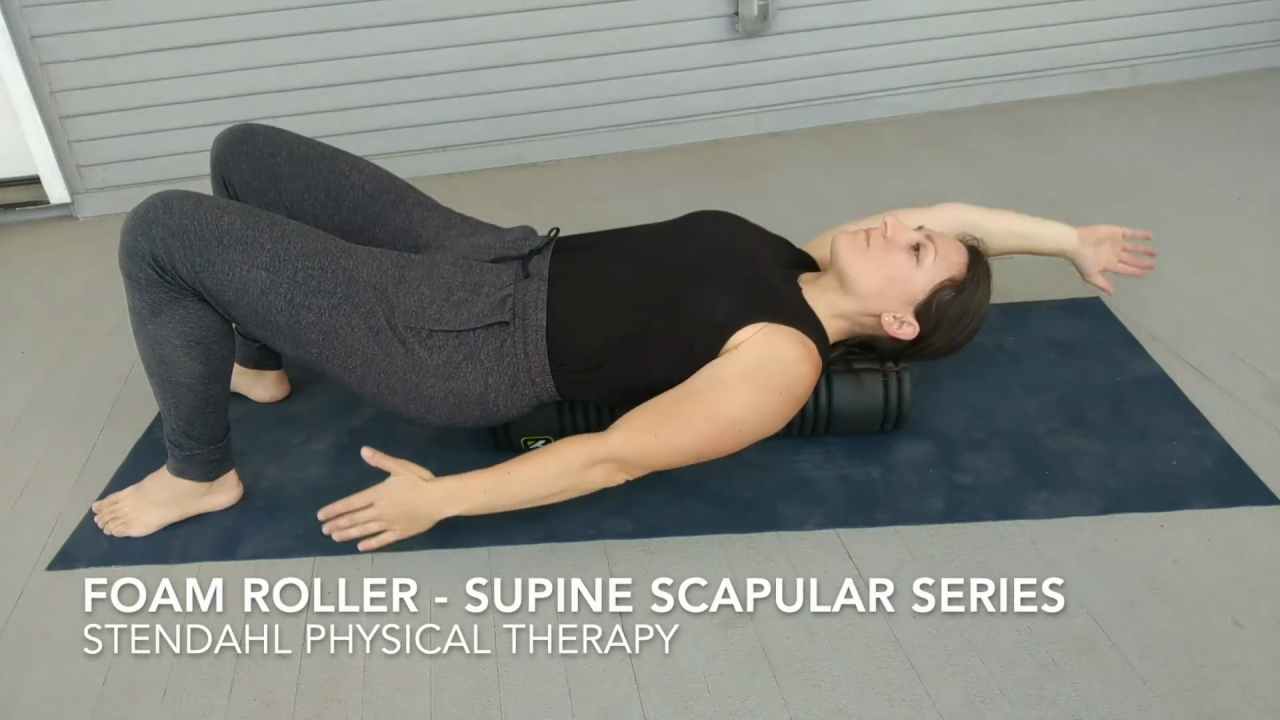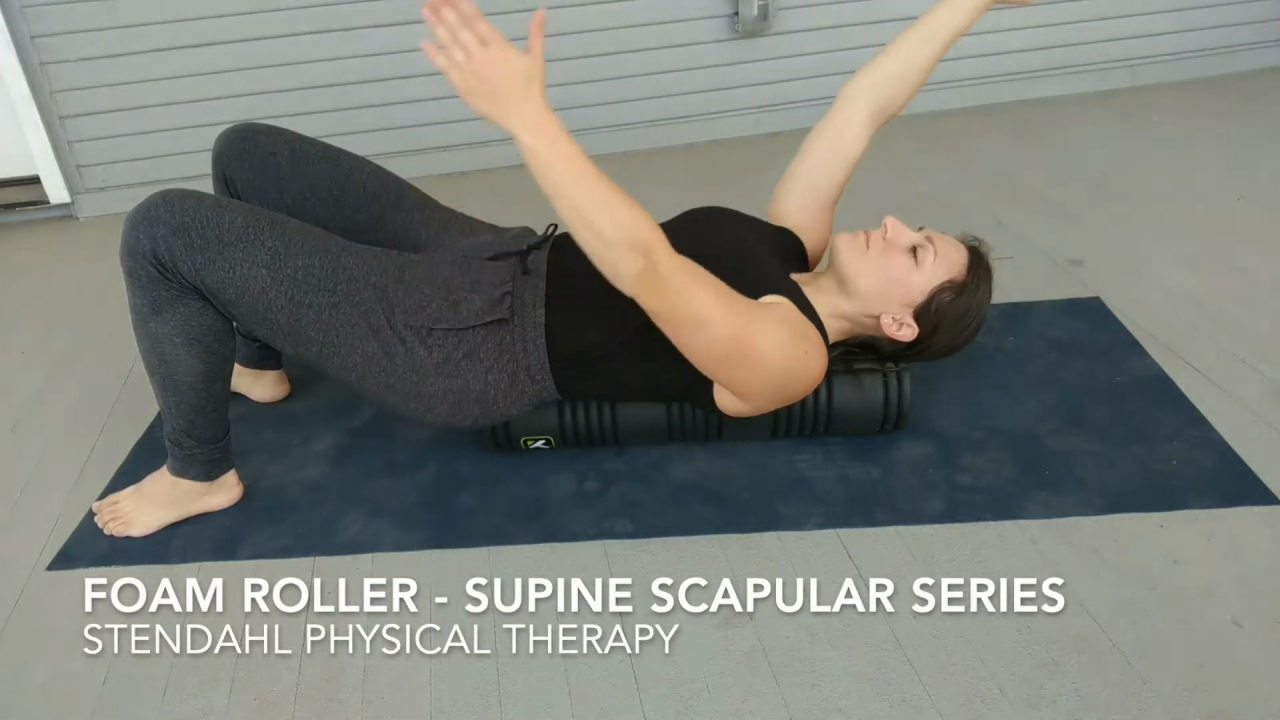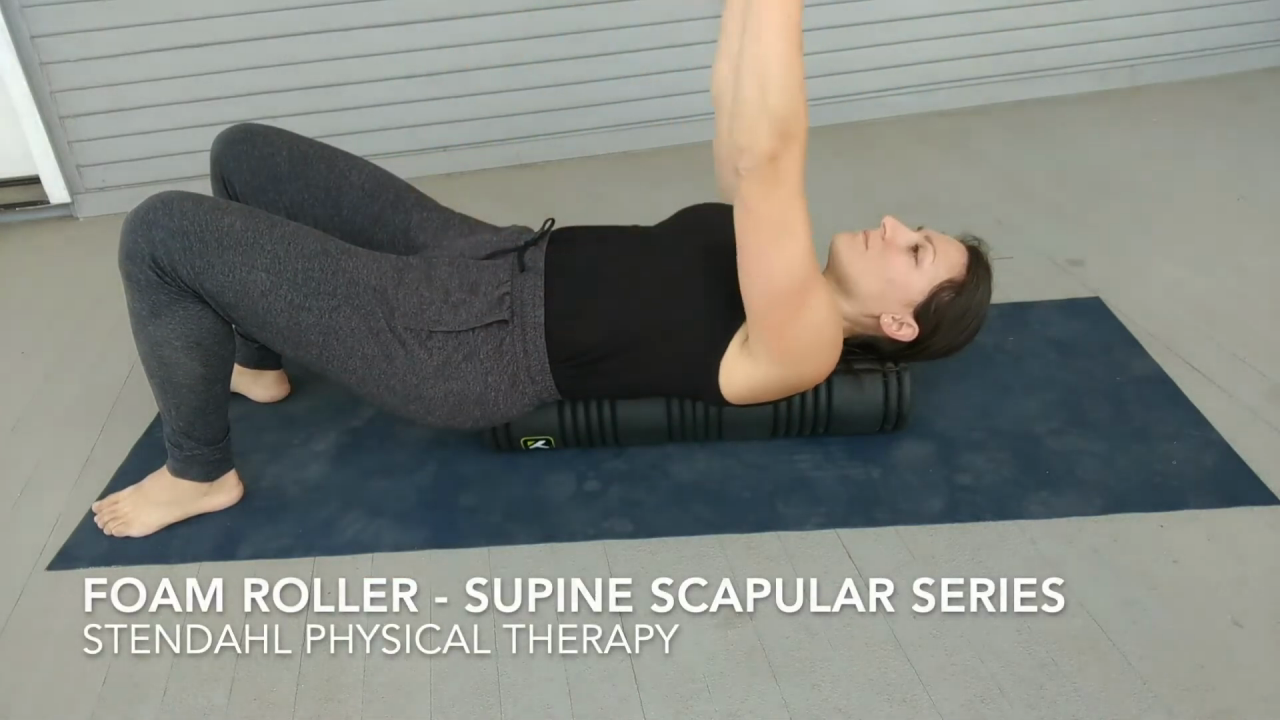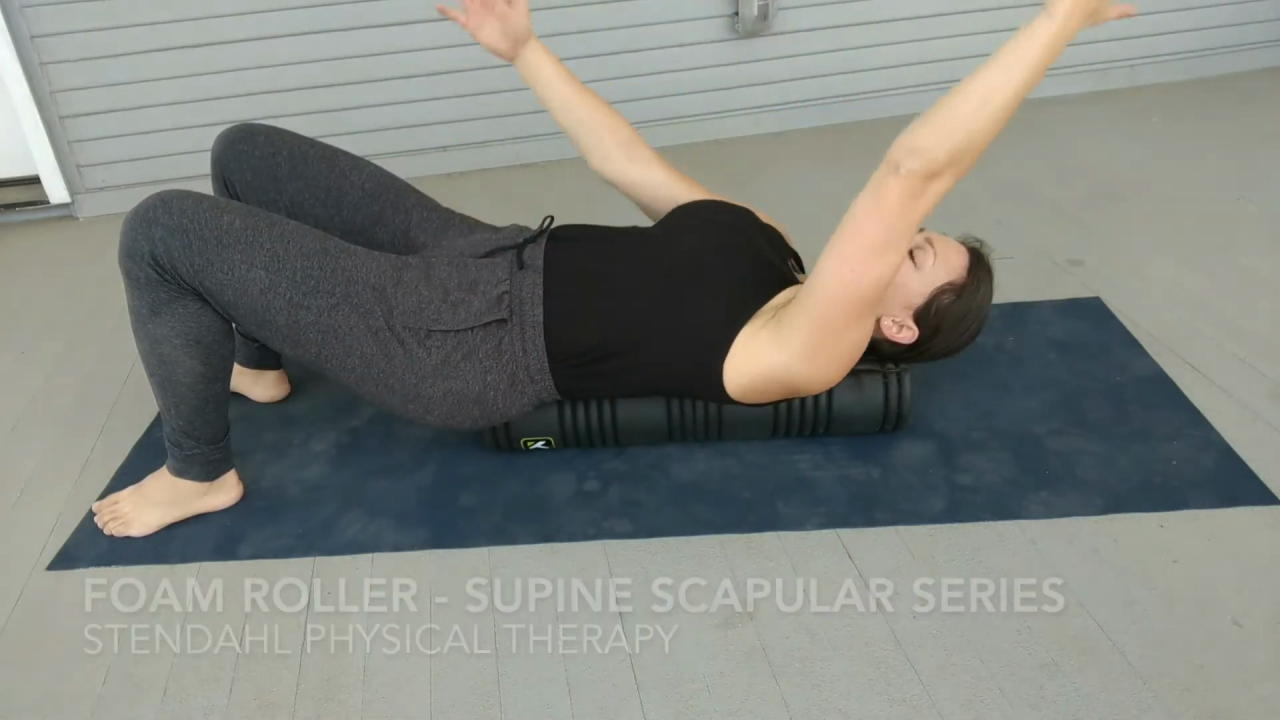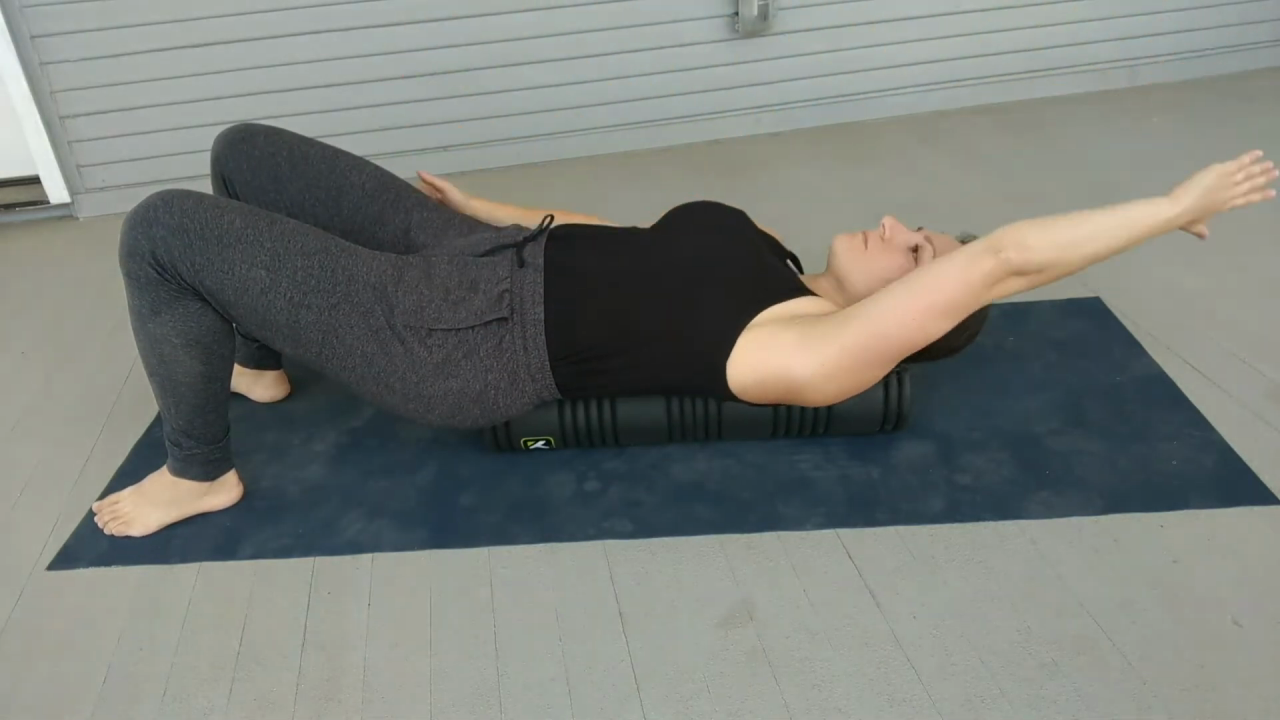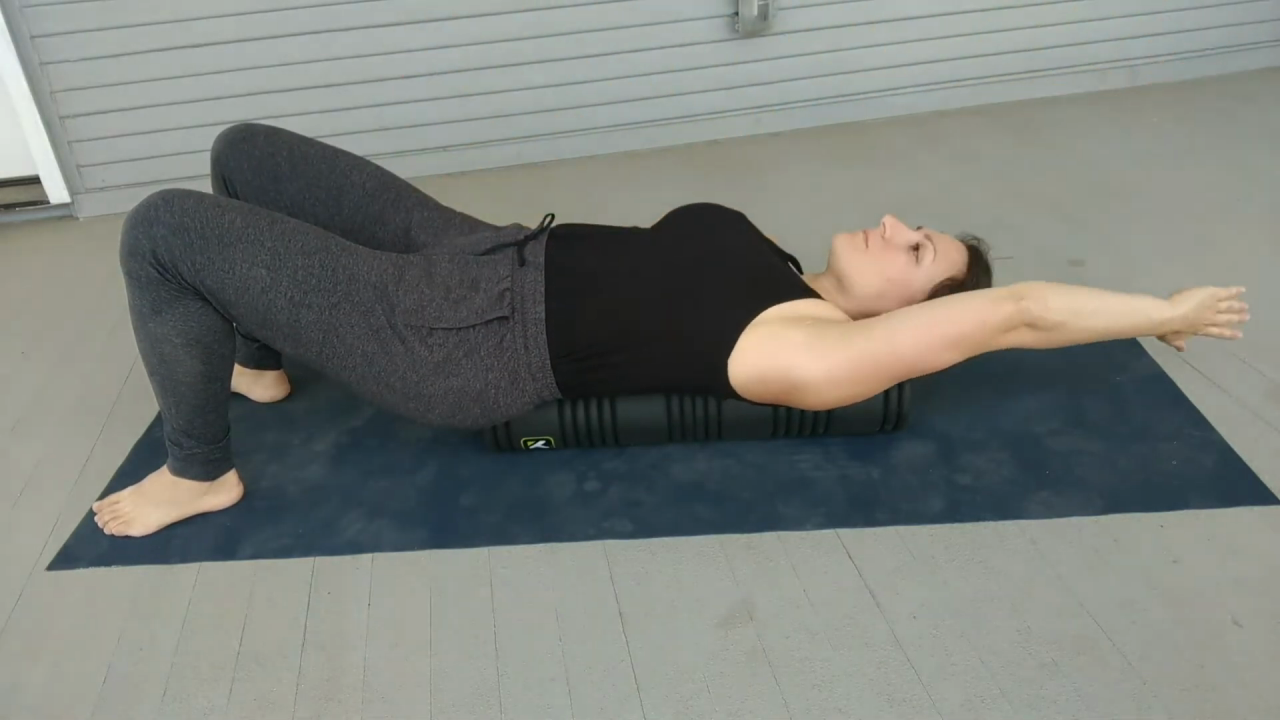
dt=0.4s
person 1, frame 1
left shoulder: (782, 363)
right shoulder: (813, 268)
left elbow: (617, 456)
right elbow: (949, 209)
left wrist: (440, 496)
right wrist: (1069, 238)
left hip: (471, 349)
right hip: (500, 261)
left knee: (161, 230)
right knee: (243, 152)
left ankle: (199, 473)
right ankle: (254, 358)
person 1, frame 2
left shoulder: (785, 353)
right shoulder: (793, 250)
left elbow: (644, 266)
right elbow: (854, 116)
left wrist: (525, 114)
left hip: (469, 350)
right hip: (480, 267)
left knee: (160, 230)
right knee: (244, 152)
left ankle: (198, 474)
right ankle: (252, 362)
person 1, frame 3
left shoulder: (803, 342)
right shoulder: (780, 262)
left elbow: (762, 154)
right elbow: (755, 111)
left hip: (468, 348)
right hip: (492, 260)
left knee: (159, 231)
right knee: (243, 153)
left ankle: (198, 474)
right ankle: (253, 359)
person 1, frame 4
left shoulder: (810, 346)
right shoulder: (769, 255)
left elbow: (913, 170)
right elbow: (623, 159)
left hip: (466, 347)
right hip: (498, 258)
left knee: (161, 230)
right knee: (247, 150)
left ankle: (199, 474)
right ankle: (253, 358)
person 1, frame 5
left shoulder: (814, 358)
right shoulder: (770, 264)
left elbow: (1000, 256)
left wrist: (1176, 202)
right wrist: (475, 204)
left hip: (473, 349)
right hip: (495, 264)
left knee: (161, 229)
right knee: (244, 153)
left ankle: (199, 473)
right ankle: (251, 356)
person 1, frame 6
left shoulder: (818, 356)
right shoulder: (768, 271)
left elbow: (1013, 315)
left wrist: (1166, 312)
left hip: (468, 346)
right hip: (495, 258)
left knee: (162, 228)
right knee: (244, 152)
left ankle: (199, 473)
right ankle: (254, 357)
